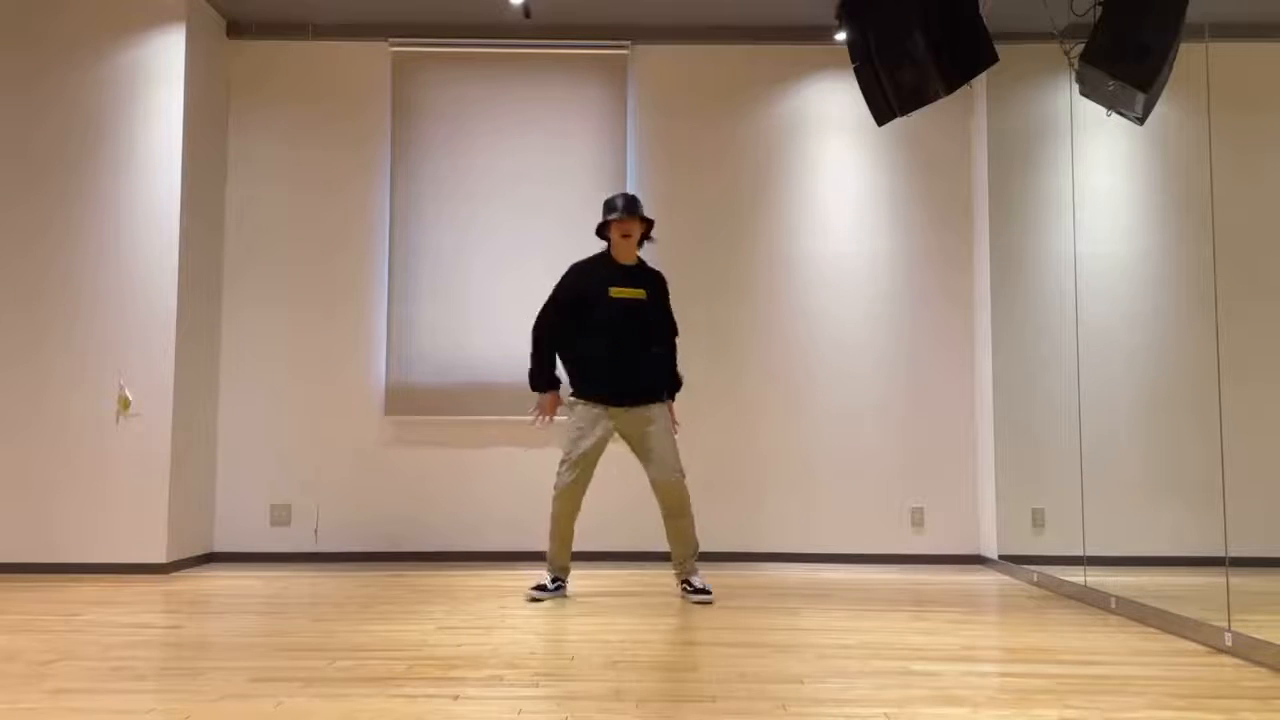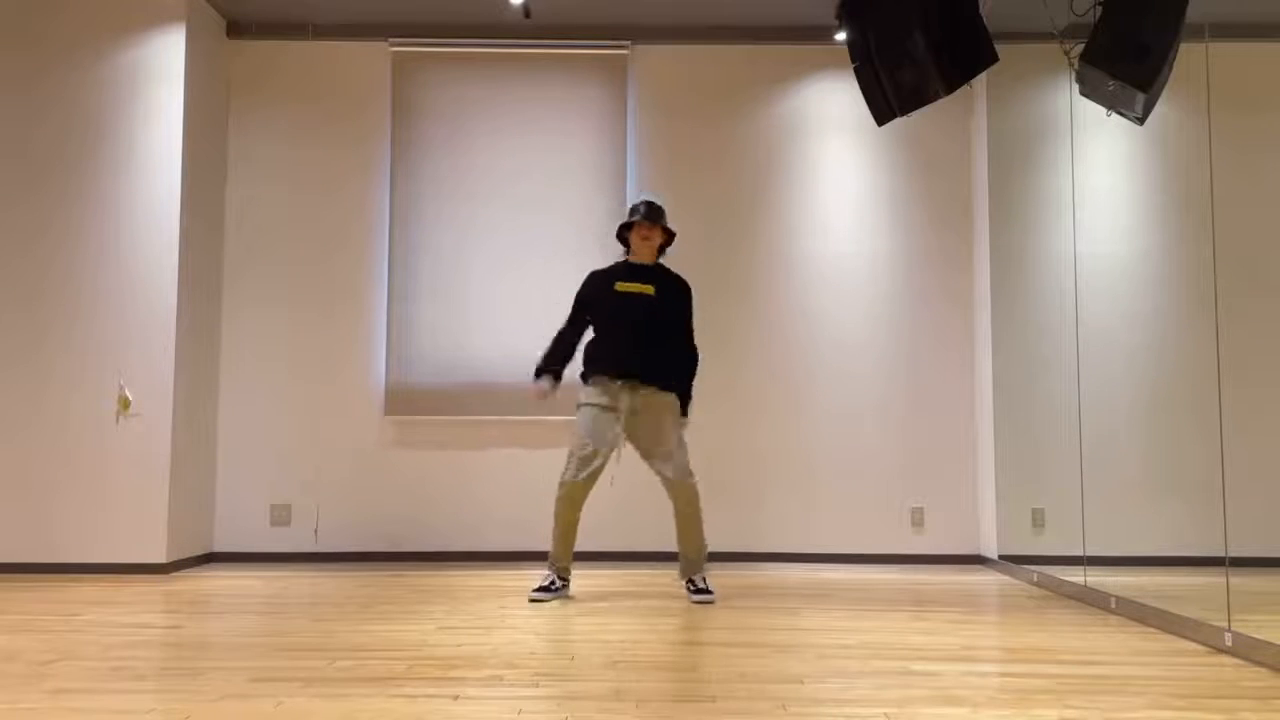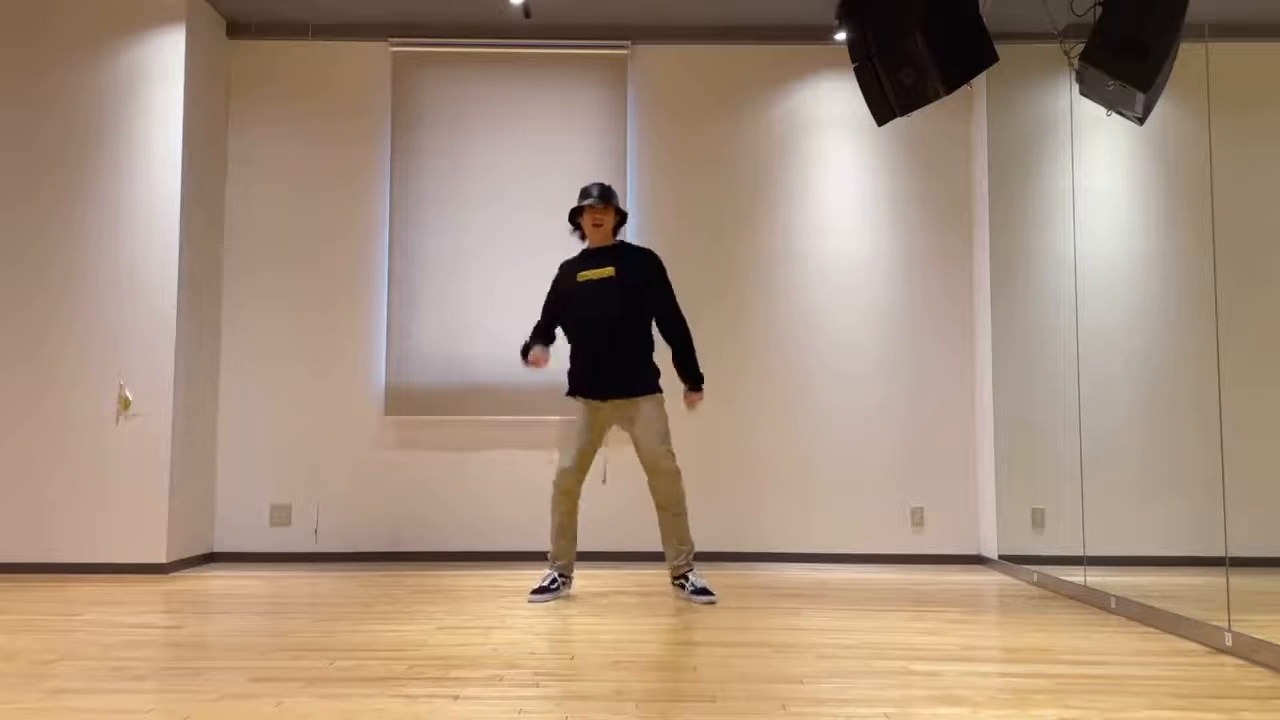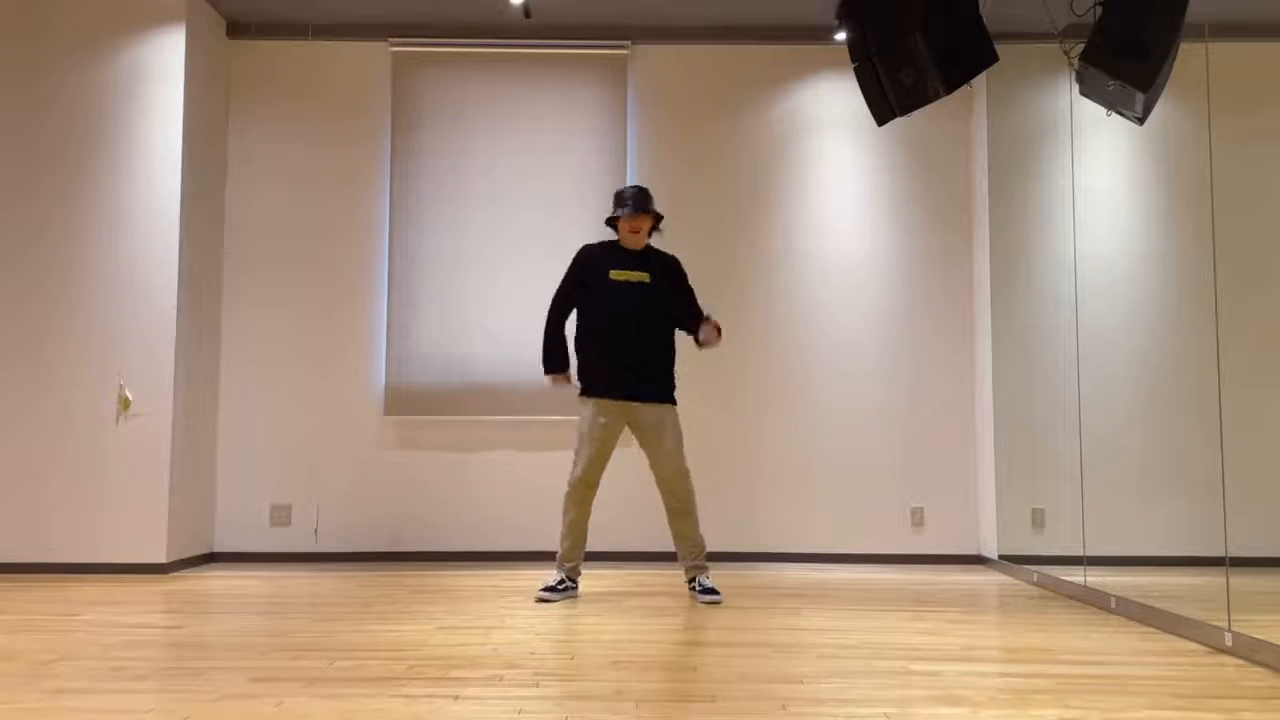
dt=0.5s
person 1, frame 1
left shoulder: (654, 281)
right shoulder: (584, 275)
left elbow: (665, 339)
right elbow: (546, 328)
left wrist: (669, 393)
right wrist: (545, 385)
left hip: (646, 402)
right hip: (591, 401)
left knee: (671, 482)
right knee: (569, 485)
left ankle: (688, 573)
right ankle: (557, 574)
person 1, frame 2
left shoulder: (676, 286)
right shoulder: (602, 280)
left elbow: (683, 348)
right elbow: (573, 330)
left wrist: (682, 404)
right wrist: (548, 371)
left hip: (655, 395)
right hip: (600, 392)
left knee: (681, 484)
right knee: (574, 483)
left ankle: (694, 573)
right ankle: (558, 573)
person 1, frame 3
left shoulder: (641, 261)
right shoulder: (568, 272)
left elbow: (670, 320)
right elbow: (549, 322)
left wrist: (691, 378)
right wrist: (535, 346)
left hip: (640, 392)
right hip: (588, 395)
left knee: (665, 477)
right knee: (566, 479)
left ankle: (683, 571)
right ankle: (560, 572)
person 1, frame 4
left shoulder: (666, 266)
right shoulder: (591, 259)
left elbow: (685, 314)
right elbow: (559, 309)
left wrist: (706, 330)
right wrist: (555, 362)
left hip: (655, 393)
right hip: (600, 393)
left knee: (676, 482)
right knee: (582, 481)
left ankle: (696, 572)
right ankle: (568, 573)
